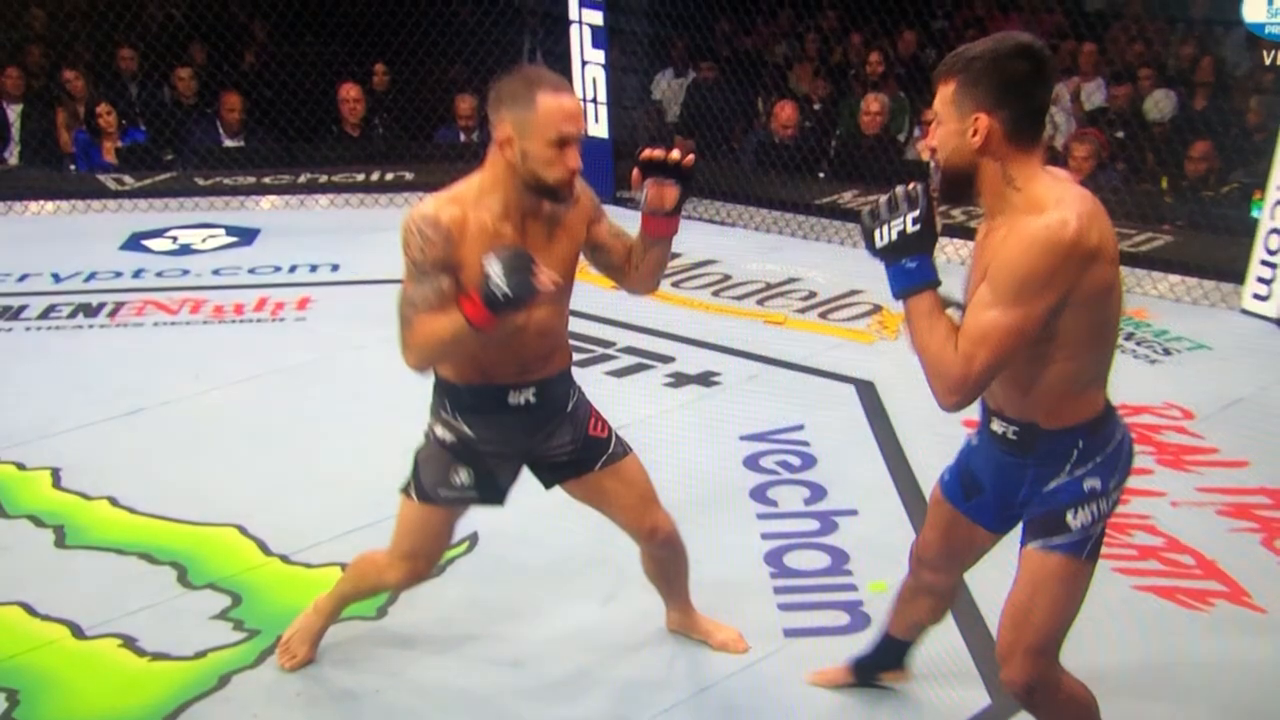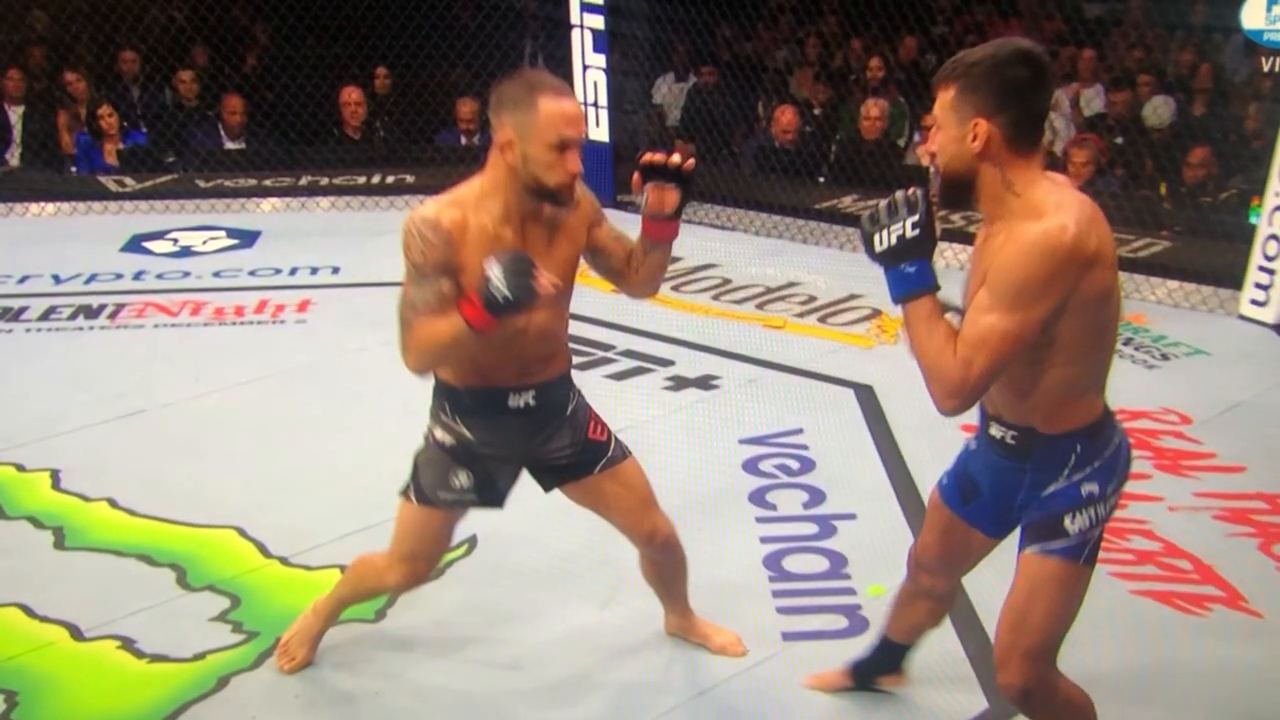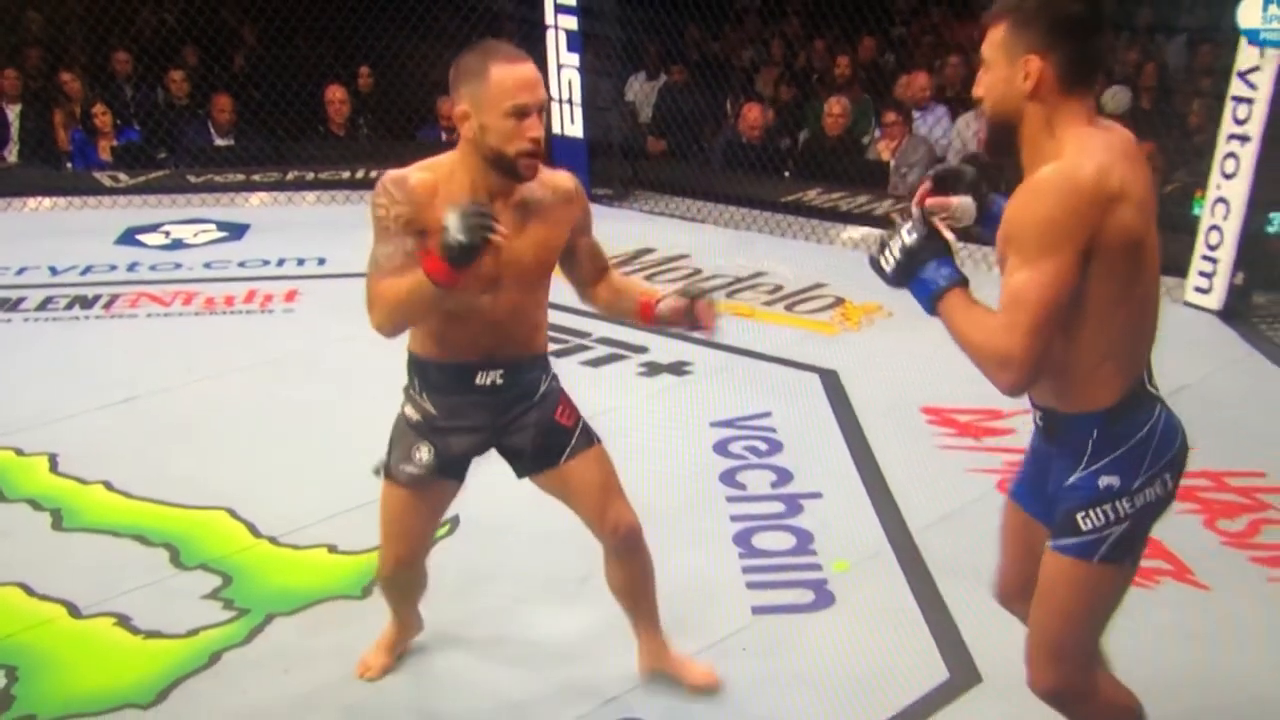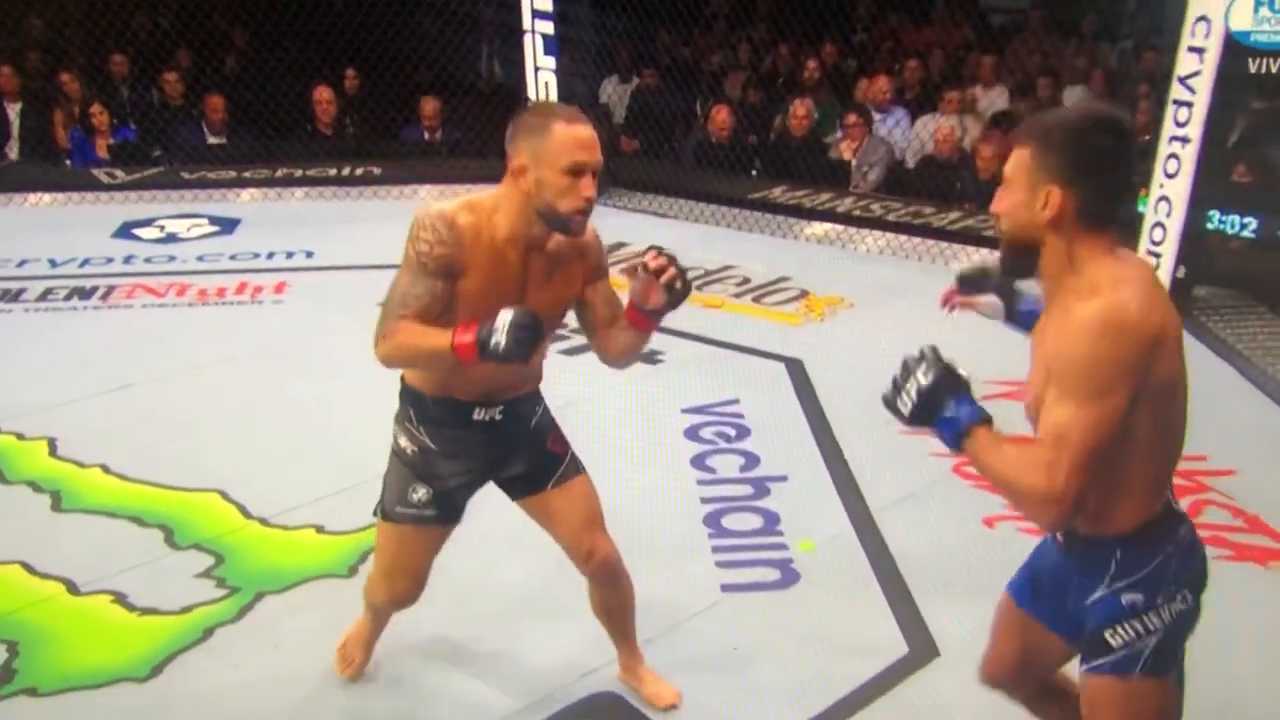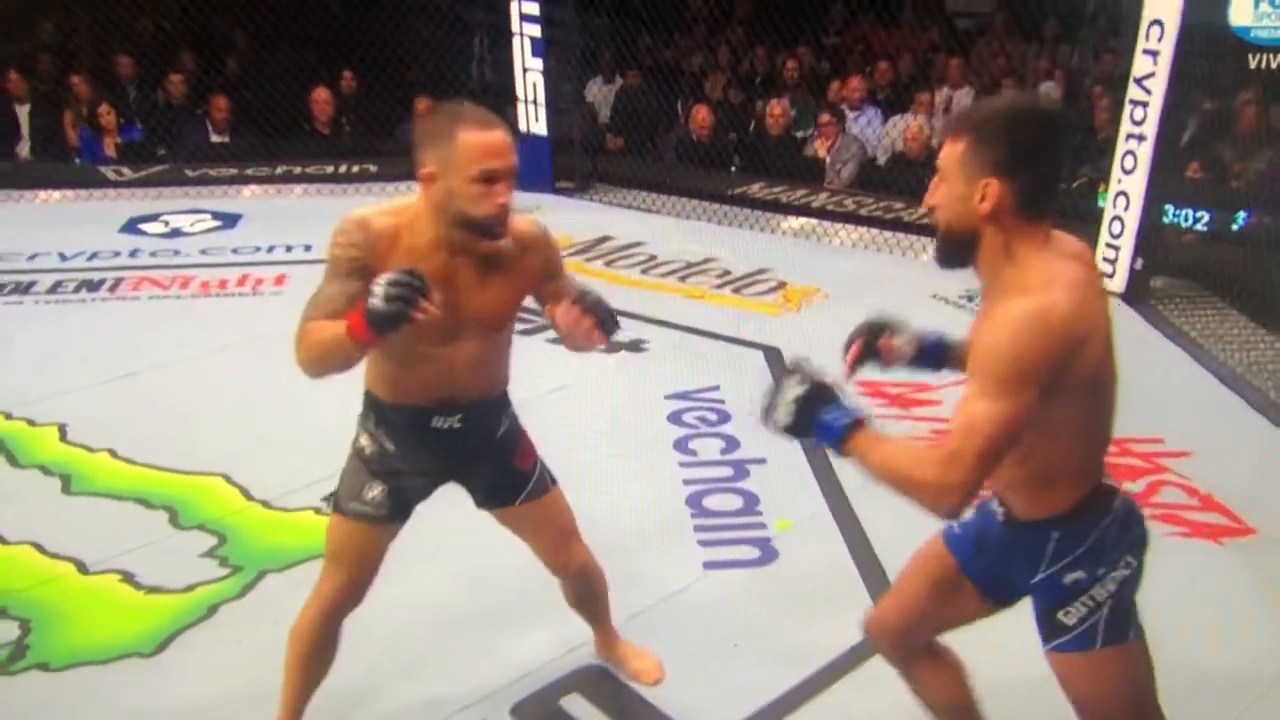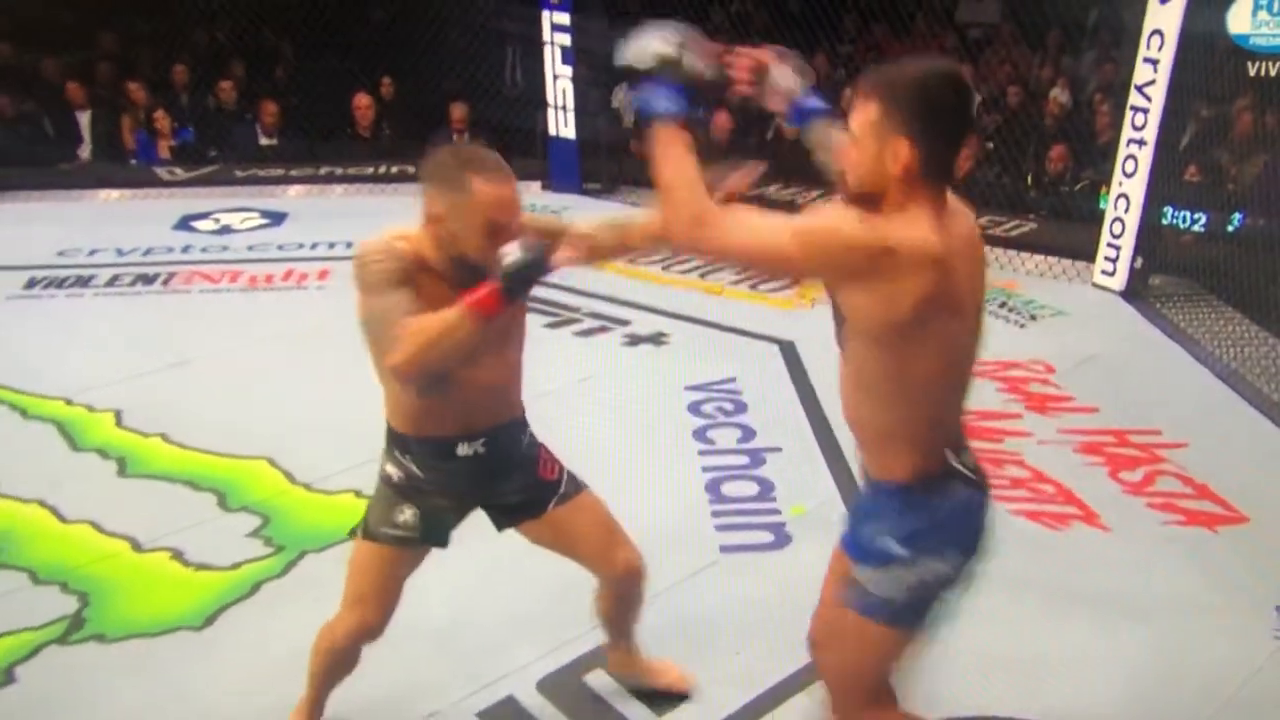
dt=0.7s
person 1, frame 1
left shoulder: (1052, 227)
right shoulder: (1019, 199)
left elbow: (955, 381)
left wrist: (909, 267)
left hip: (1070, 460)
right hip: (1002, 438)
right knee: (931, 561)
right ankle: (884, 658)
person 1, frame 2
left shoulder: (1050, 233)
right shoulder: (1018, 207)
left elbow: (953, 388)
left wrist: (908, 272)
left hip: (1069, 465)
right hip: (1002, 443)
right knee: (929, 565)
right ankle: (882, 661)
person 1, frame 3
left shoulder: (1064, 180)
right shoulder: (1109, 145)
left elbow: (1012, 364)
left wrist: (934, 274)
right wrist: (992, 213)
left hip: (1110, 450)
right hip: (1073, 432)
right knee: (1020, 593)
person 1, frame 4
left shoulder: (1104, 313)
right shoulder: (1103, 274)
left elbow: (1051, 499)
left wrist: (955, 417)
right wrist: (1021, 308)
left hip: (1134, 573)
right hip: (1079, 548)
right knee: (1009, 671)
person 1, frame 5
left shoulder: (1035, 307)
right shoulder: (1051, 255)
left elbow: (947, 486)
left wrist: (835, 422)
right wrist: (929, 351)
left hip: (1074, 545)
right hip: (1008, 520)
right knee: (894, 630)
person 1, frame 6
left shoulder: (874, 248)
right shoulder: (946, 217)
left elbow: (696, 228)
right elbow: (858, 174)
left wrist: (662, 102)
right wrist: (800, 100)
left hip: (920, 514)
right hip: (910, 495)
right knee: (839, 657)
person 2, frame 1
left shoulder: (574, 201)
right shoulder: (438, 223)
left elbow: (638, 279)
right elbow: (416, 351)
left wrist: (661, 214)
right wrist: (485, 303)
left hip: (557, 402)
right hip: (470, 415)
left knee: (656, 529)
right knee: (405, 566)
left ankle: (682, 613)
right ankle: (322, 609)
person 2, frame 2
left shoulder: (575, 205)
right shoulder: (439, 227)
left elbow: (638, 282)
right elbow: (417, 355)
left wrist: (661, 218)
right wrist: (485, 305)
left hip: (555, 404)
right hip: (470, 417)
left knee: (657, 533)
right knee: (405, 568)
left ankle: (681, 616)
right ankle: (320, 614)
person 2, frame 3
left shoulder: (561, 195)
right shoulder: (408, 193)
left elbow: (598, 285)
right elbow: (384, 317)
left wrist: (664, 308)
right wrist: (446, 261)
left hip: (530, 387)
right hip: (441, 395)
left knee: (620, 526)
right knee: (397, 559)
left ankle: (654, 648)
right ankle: (403, 626)
person 2, frame 4
left shoulder: (582, 246)
right shoulder: (447, 230)
left elbow: (615, 352)
right elbow: (391, 343)
left wrist: (647, 309)
right wrist: (477, 342)
left hip: (522, 419)
right hip: (436, 426)
left knee: (600, 559)
right knee: (395, 589)
left ankle: (632, 664)
right ankle: (371, 624)
person 2, frame 5
left shoulder: (526, 242)
right shoulder: (370, 237)
left elbow: (570, 326)
right elbow: (310, 355)
left wrist: (587, 326)
right wrist: (368, 322)
left hip: (487, 424)
right hip: (396, 433)
left knee: (571, 559)
right knee: (336, 593)
left ankle: (609, 641)
person 2, frame 6
left shoulder: (514, 240)
right shoulder: (386, 261)
right elbow: (404, 357)
right wrist: (497, 291)
left hip: (511, 447)
right hip: (423, 463)
left knee: (624, 567)
right knee: (359, 621)
left ankle: (624, 657)
